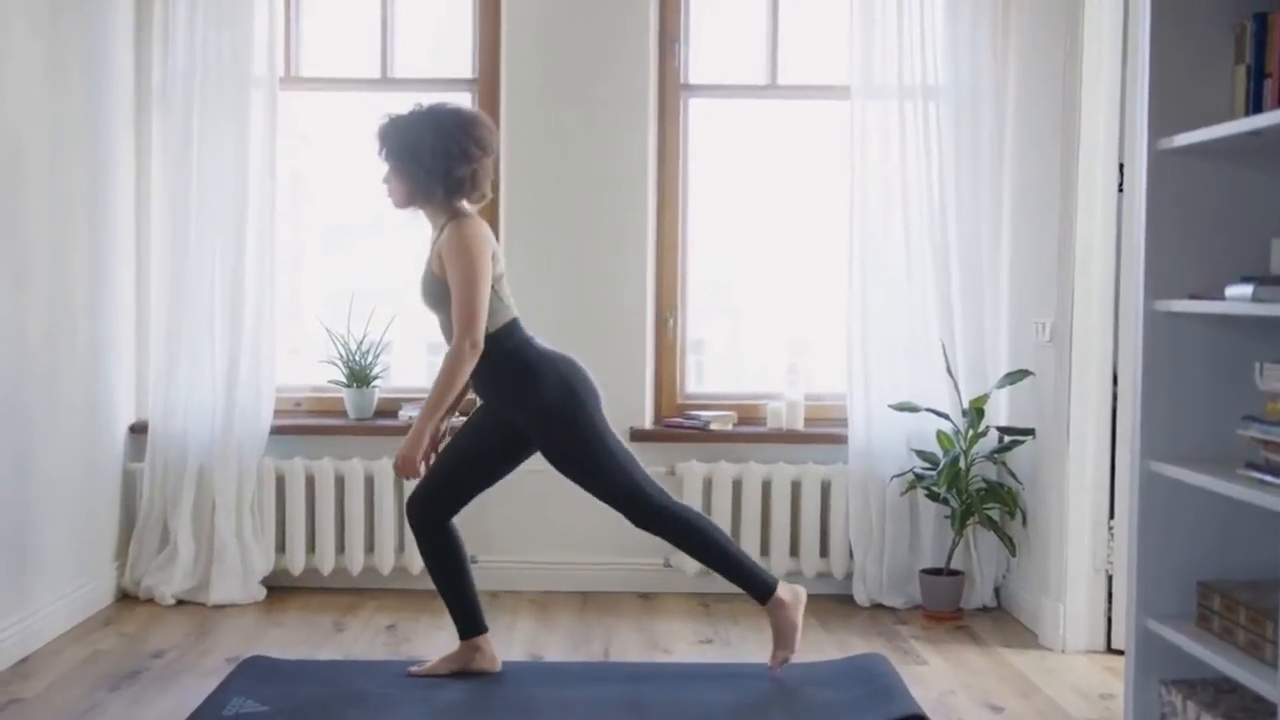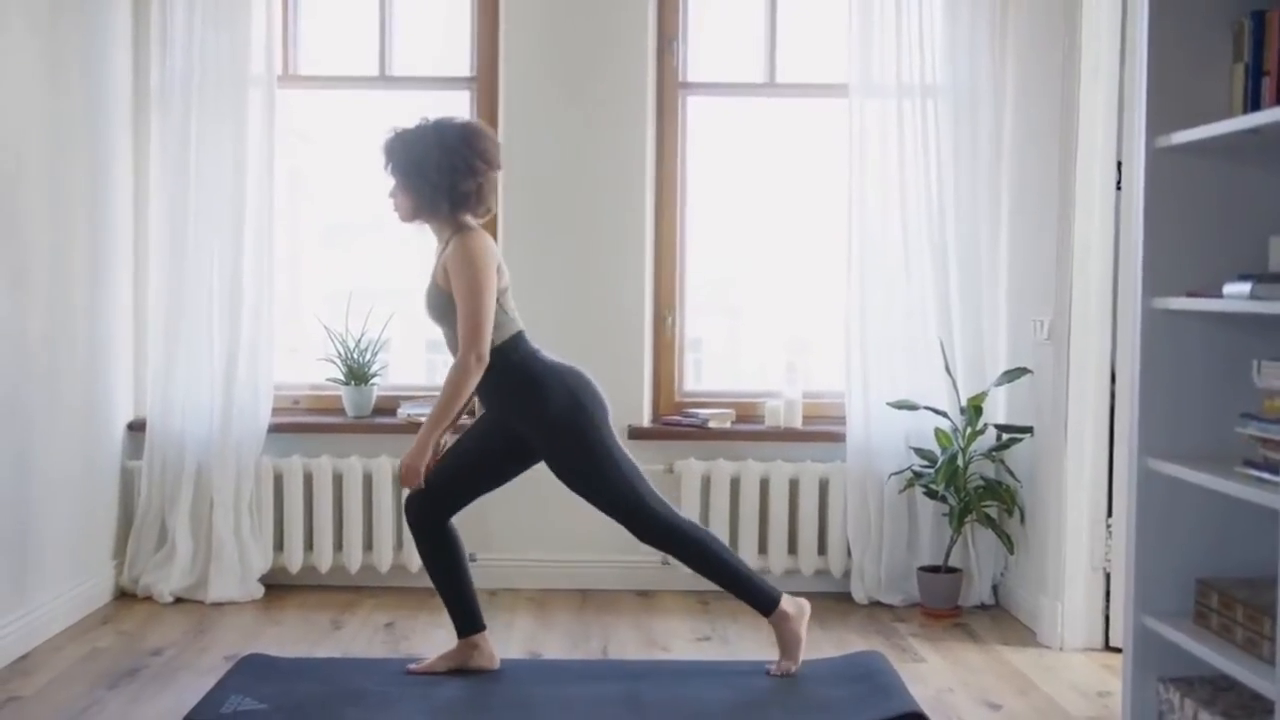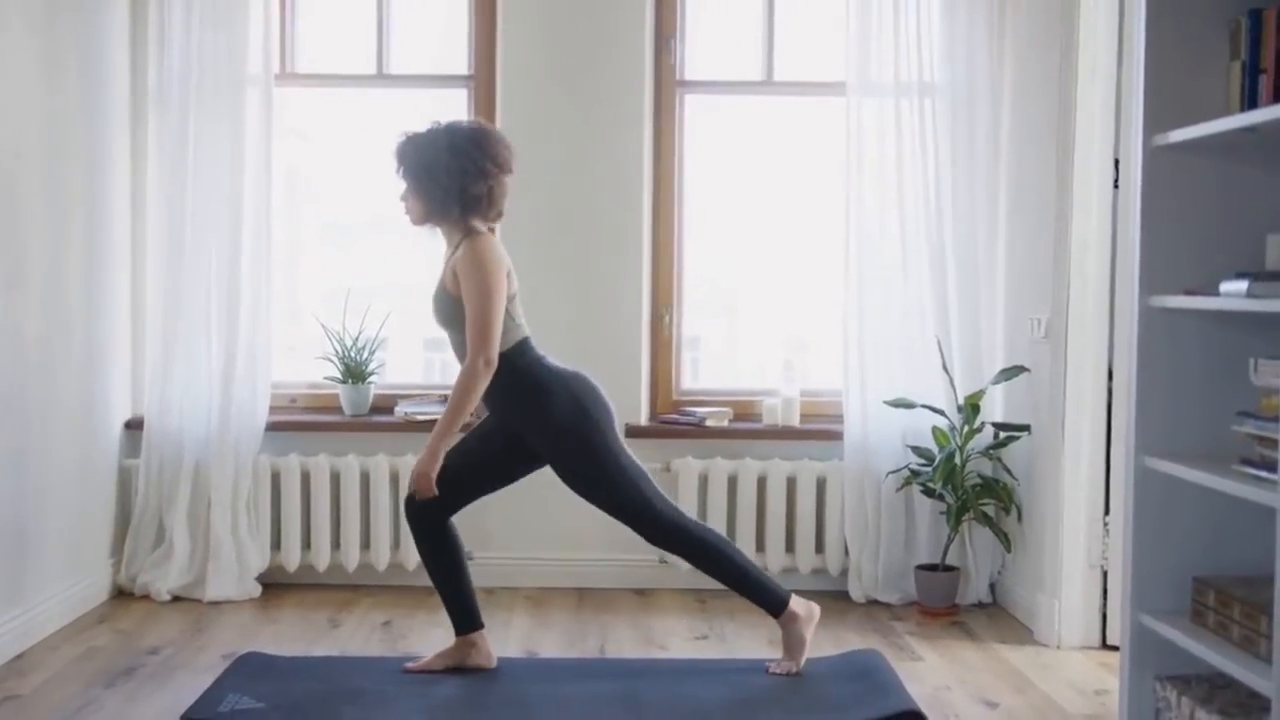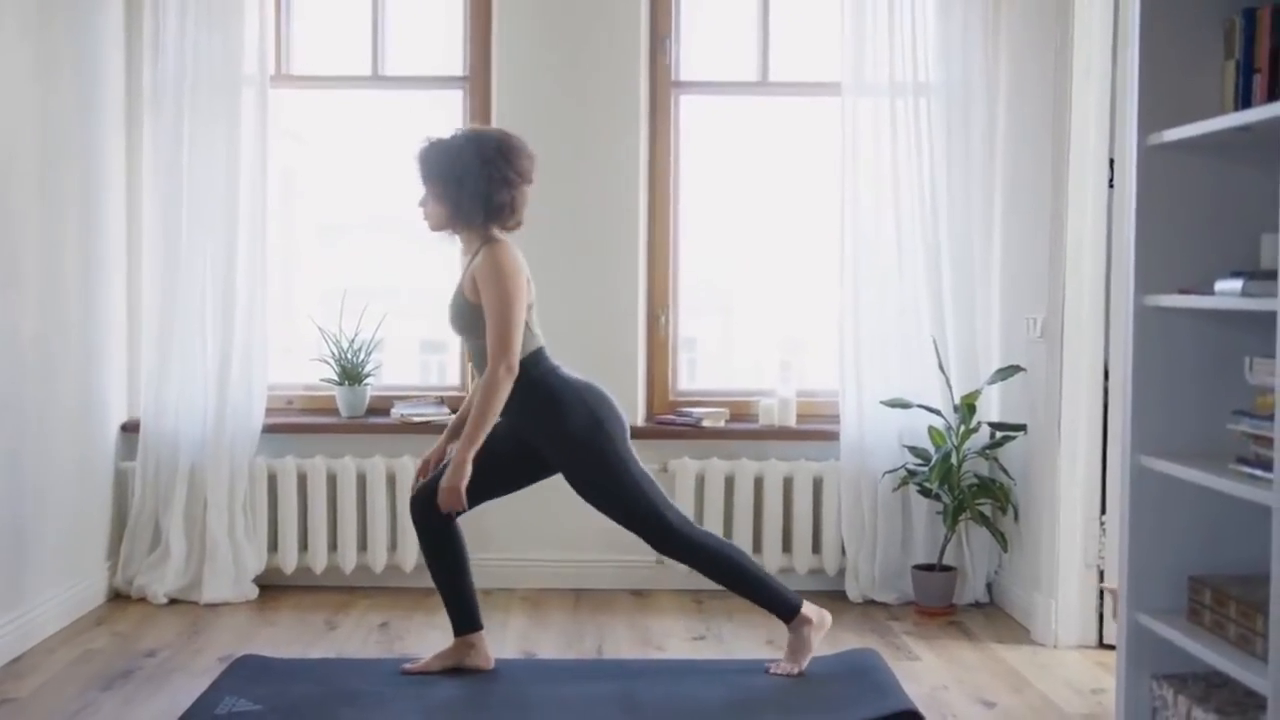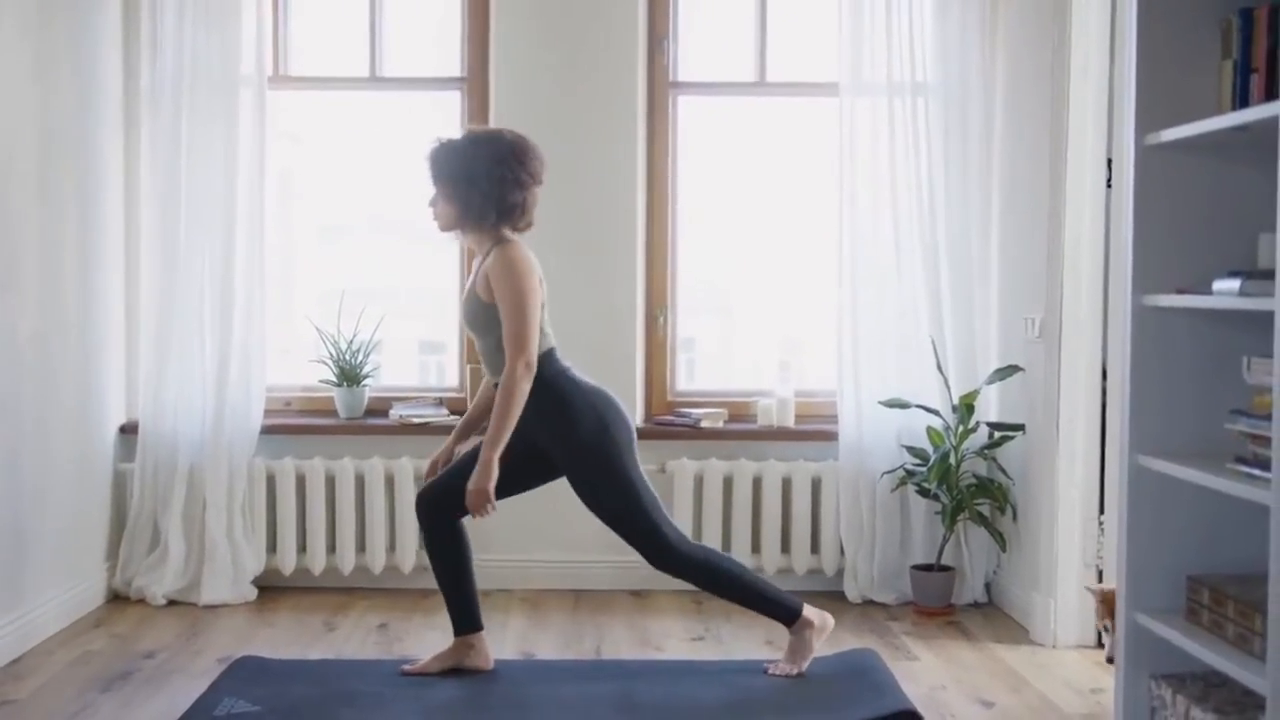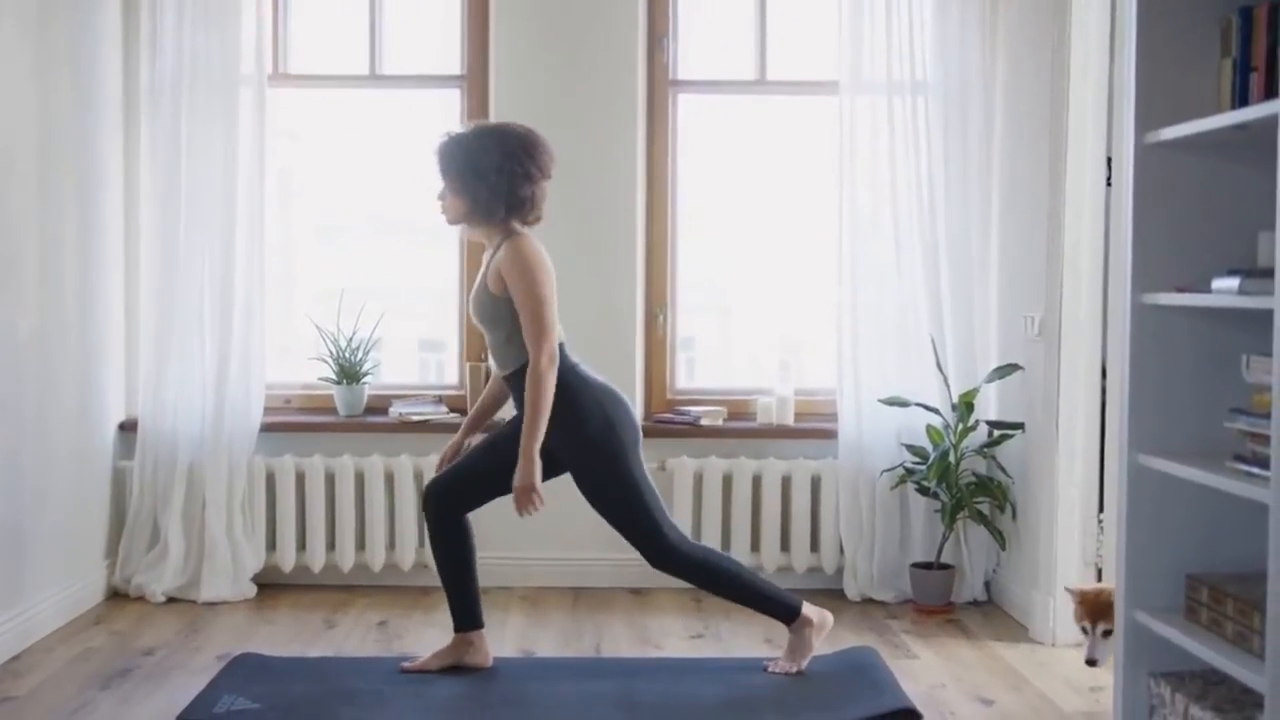
dt=0.1s
person 1, frame 1
left shoulder: (464, 235)
right shoulder: (449, 232)
left elbow: (468, 345)
left wrist: (421, 431)
right wrist: (436, 426)
left hip: (549, 395)
right hip: (515, 400)
left knee: (647, 506)
right knee: (425, 507)
left ankle: (776, 596)
right ankle: (475, 646)
person 1, frame 2
left shoulder: (468, 248)
right shoulder: (455, 246)
left elbow: (474, 358)
right elbow: (475, 357)
left wrist: (424, 443)
right wrist: (438, 437)
left hip: (555, 406)
right hip: (521, 410)
left knee: (652, 521)
right knee: (425, 509)
left ankle: (783, 610)
right ankle: (473, 645)
person 1, frame 3
left shoulder: (478, 252)
right shoulder: (464, 250)
left elbow: (482, 363)
right elbow: (483, 362)
left wrist: (434, 450)
right wrist: (446, 440)
left hip: (561, 412)
right hip: (526, 415)
left knee: (659, 522)
right knee: (422, 507)
left ankle: (790, 610)
right ankle: (470, 643)
person 1, frame 4
left shoulder: (497, 260)
right shoulder: (481, 258)
left elbow: (506, 367)
right elbow: (493, 369)
left wrist: (463, 459)
right wrist: (447, 442)
left hip: (572, 420)
right hip: (539, 422)
left knee: (671, 533)
right knee: (429, 505)
left ankle: (803, 617)
right ankle: (469, 644)
person 1, frame 5
left shoulder: (508, 260)
right shoulder: (490, 260)
left elbow: (523, 368)
right elbow: (502, 370)
left wrist: (488, 462)
right wrist: (455, 441)
left hip: (581, 424)
right hip: (547, 424)
left knee: (665, 548)
right knee: (435, 502)
left ankle: (804, 620)
right ankle: (469, 644)
person 1, frame 6
left shoulder: (520, 253)
right shoulder: (498, 253)
left elbow: (544, 358)
right elbow: (512, 363)
left wrist: (529, 460)
right wrist: (465, 435)
left hip: (587, 419)
right hip: (557, 417)
left knee: (663, 548)
right knee: (442, 498)
left ankle: (804, 619)
right ankle: (468, 641)
